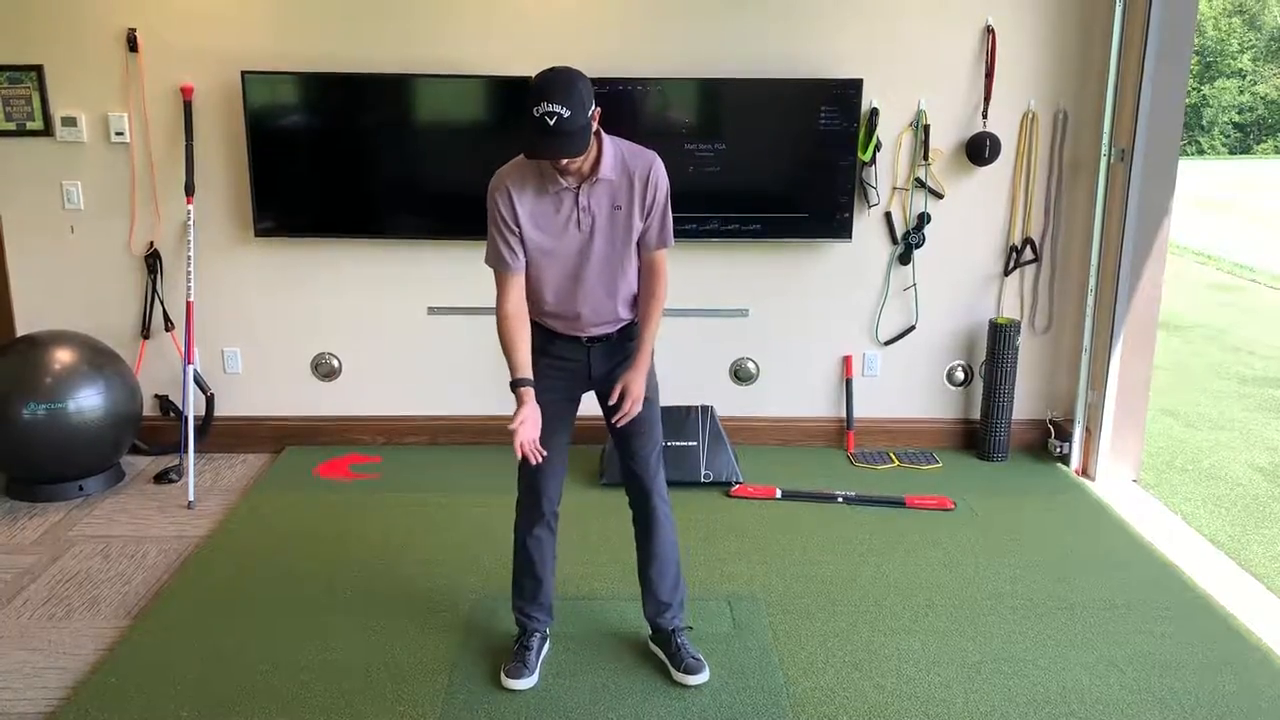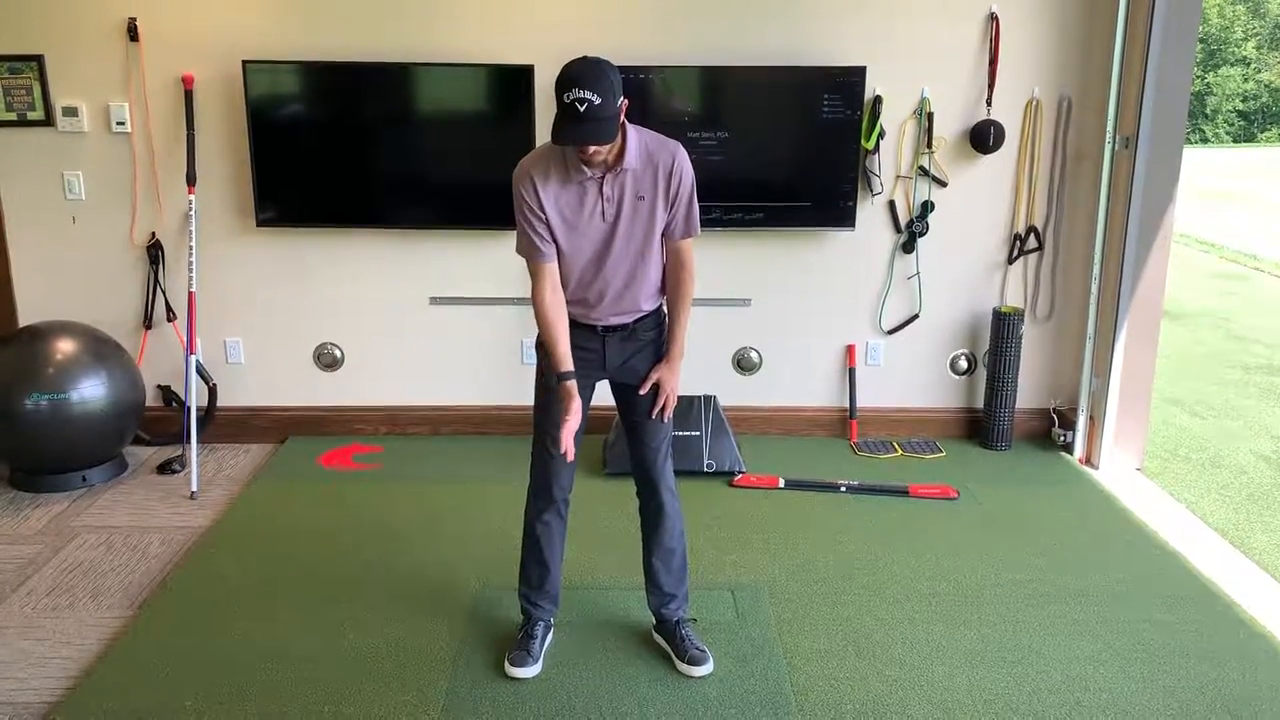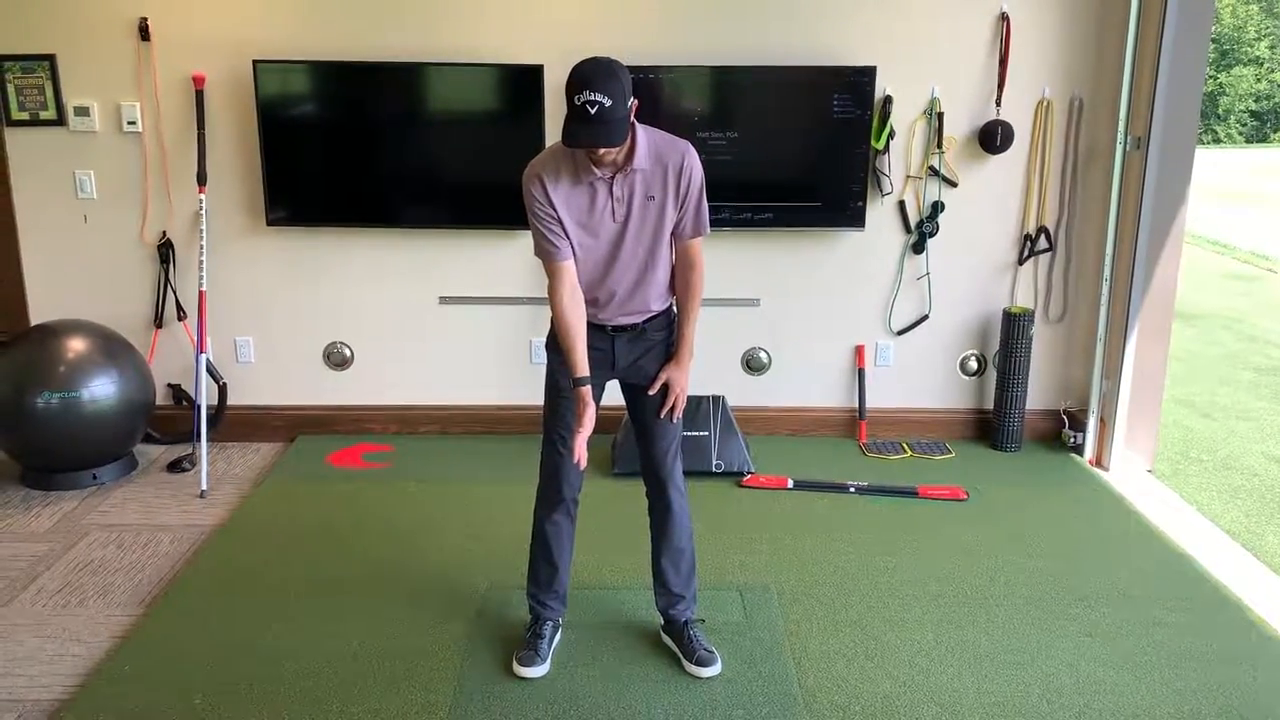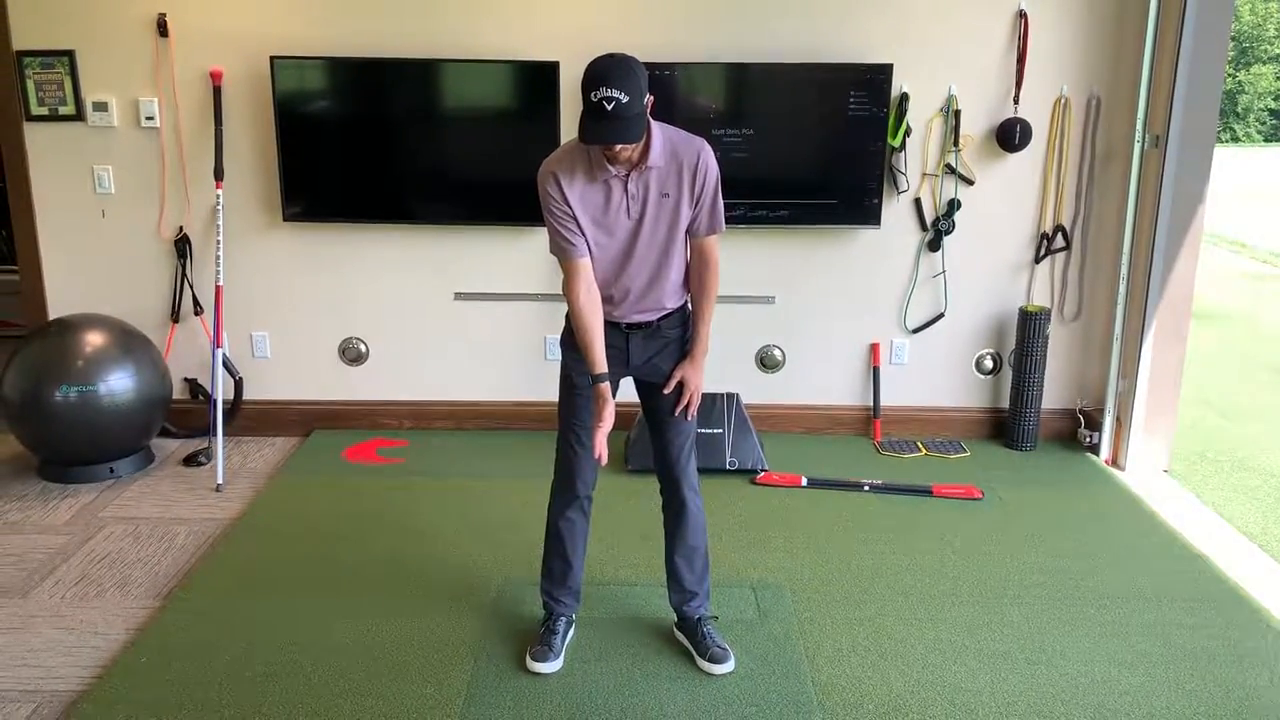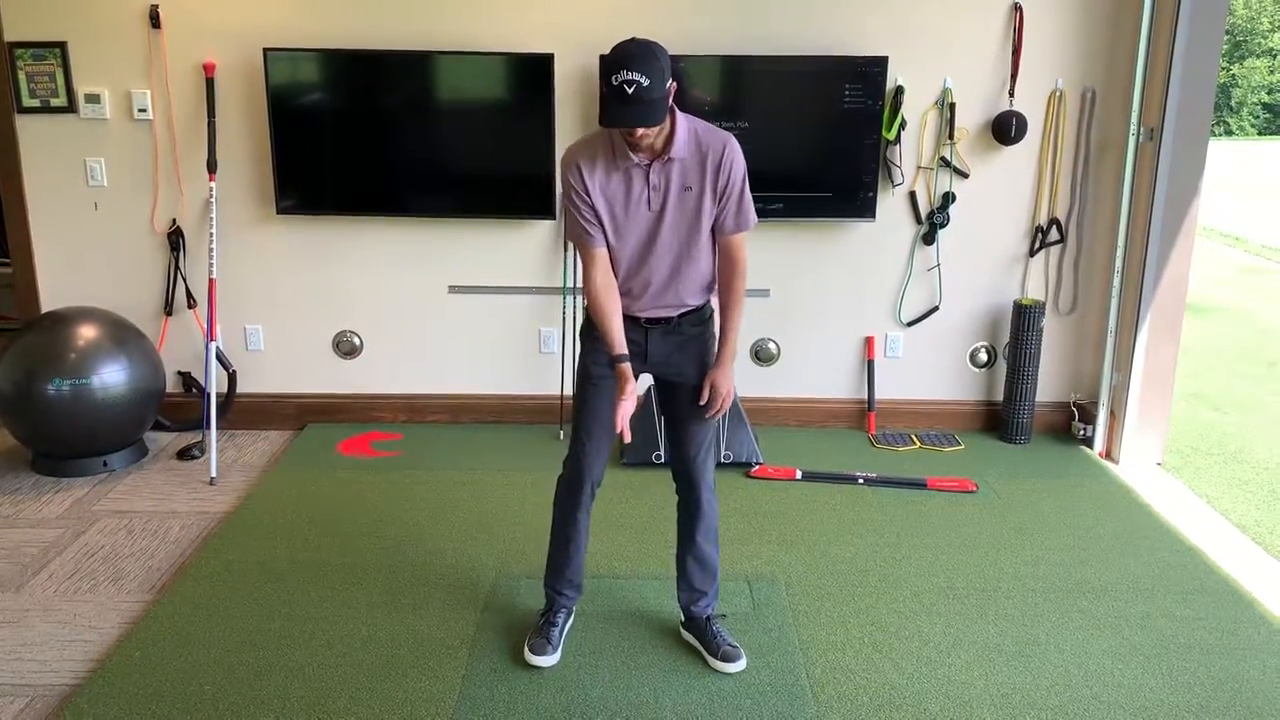
dt=1s
person 1, frame 1
left shoulder: (644, 170)
right shoulder: (509, 186)
left elbow: (654, 272)
right elbow: (511, 294)
left wrist: (640, 364)
right wrist: (525, 393)
left hip: (623, 345)
right hip: (551, 350)
left knee: (650, 491)
right knee: (537, 500)
left ankle: (667, 626)
right ankle: (533, 630)
person 1, frame 2
left shoulder: (668, 161)
right shoulder: (533, 176)
left elbow: (680, 262)
right elbow: (546, 284)
left wrist: (674, 357)
right wrist: (568, 385)
left hip: (642, 336)
right hip: (568, 337)
left knee: (657, 483)
right knee: (548, 487)
left ankle: (670, 617)
right ankle: (537, 620)
person 1, frame 3
left shoulder: (677, 161)
right shoulder: (543, 177)
left elbow: (689, 261)
right elbow: (563, 284)
left wrist: (683, 356)
right wrist: (581, 387)
left hip: (652, 335)
right hip: (578, 337)
left knee: (667, 483)
right knee: (558, 486)
left ankle: (678, 618)
right ankle: (544, 619)
person 1, frame 4
left shoulder: (694, 158)
right shoulder: (559, 174)
left elbow: (705, 258)
right elbow: (580, 281)
left wrist: (698, 354)
right wrist: (600, 385)
left hip: (668, 332)
right hip: (592, 334)
left knee: (681, 481)
right knee: (573, 482)
left ankle: (692, 614)
right ankle: (558, 615)
person 1, frame 5
left shoulder: (719, 152)
right shoulder: (582, 162)
left elbow: (732, 257)
right elbow: (597, 268)
left wrist: (725, 356)
right wrist: (623, 369)
left hip: (688, 331)
right hip: (611, 330)
left knee: (697, 481)
right knee: (581, 473)
left ankle: (699, 612)
right ankle: (558, 606)
